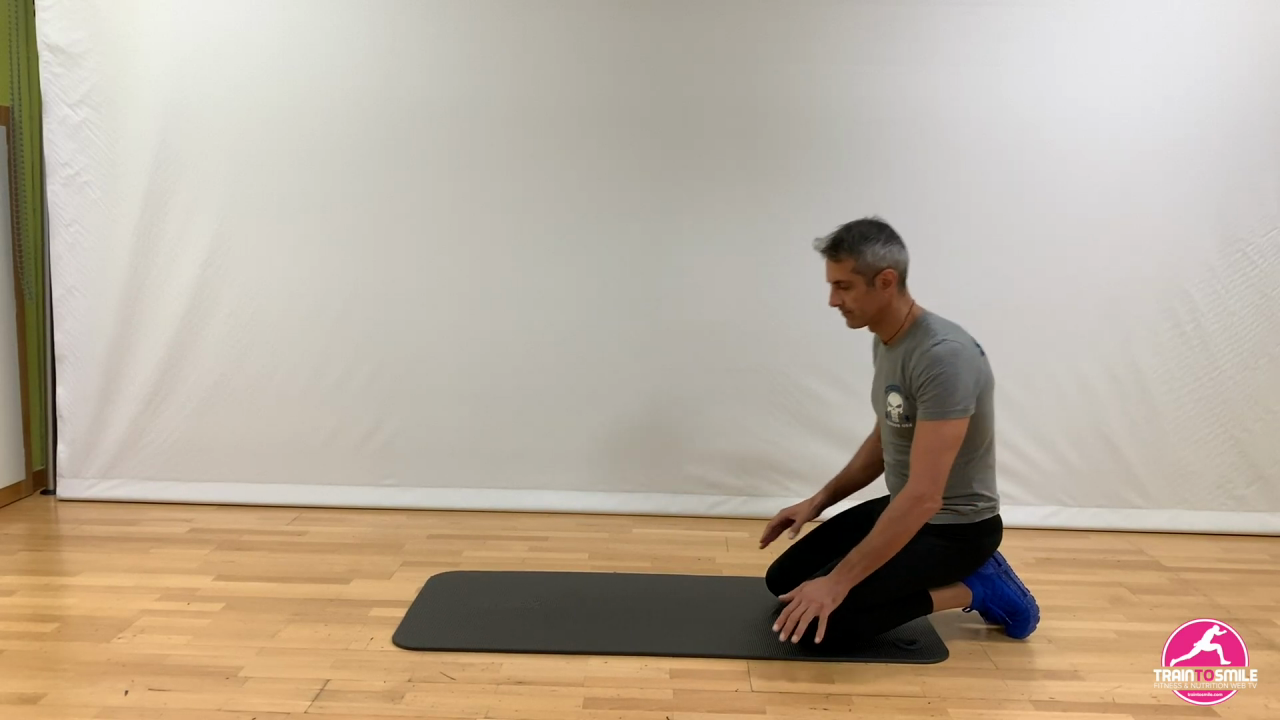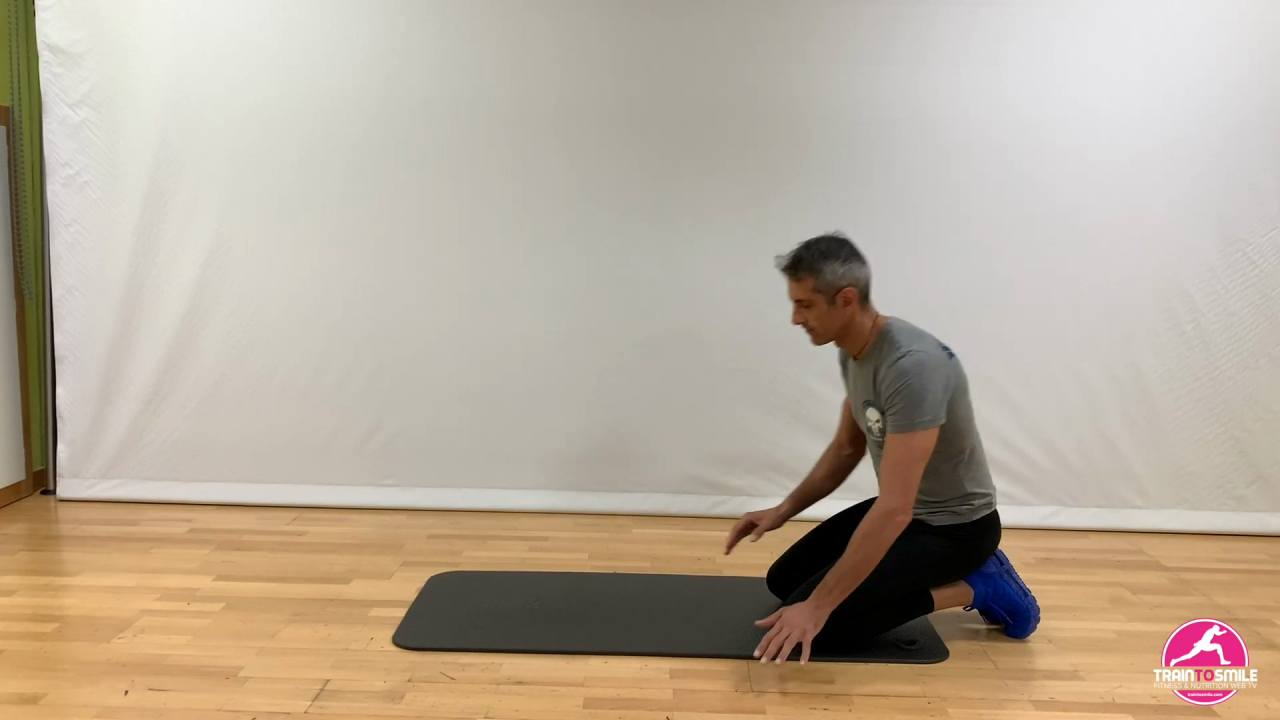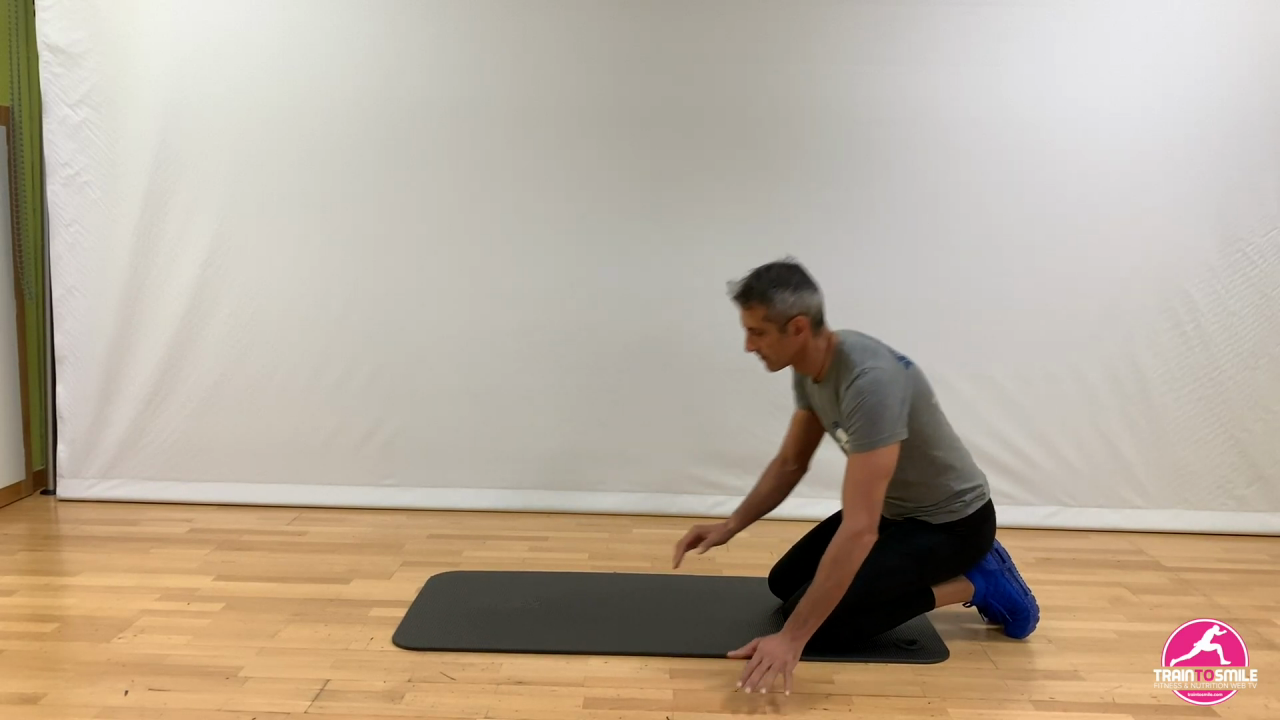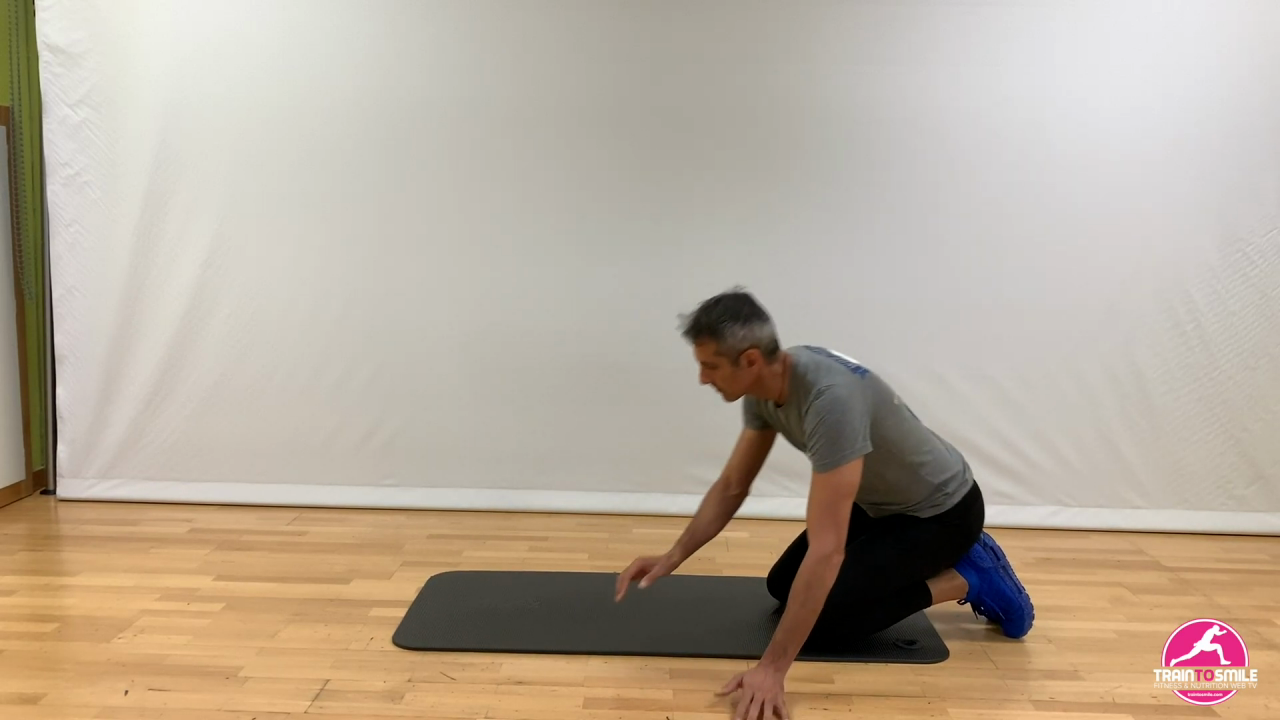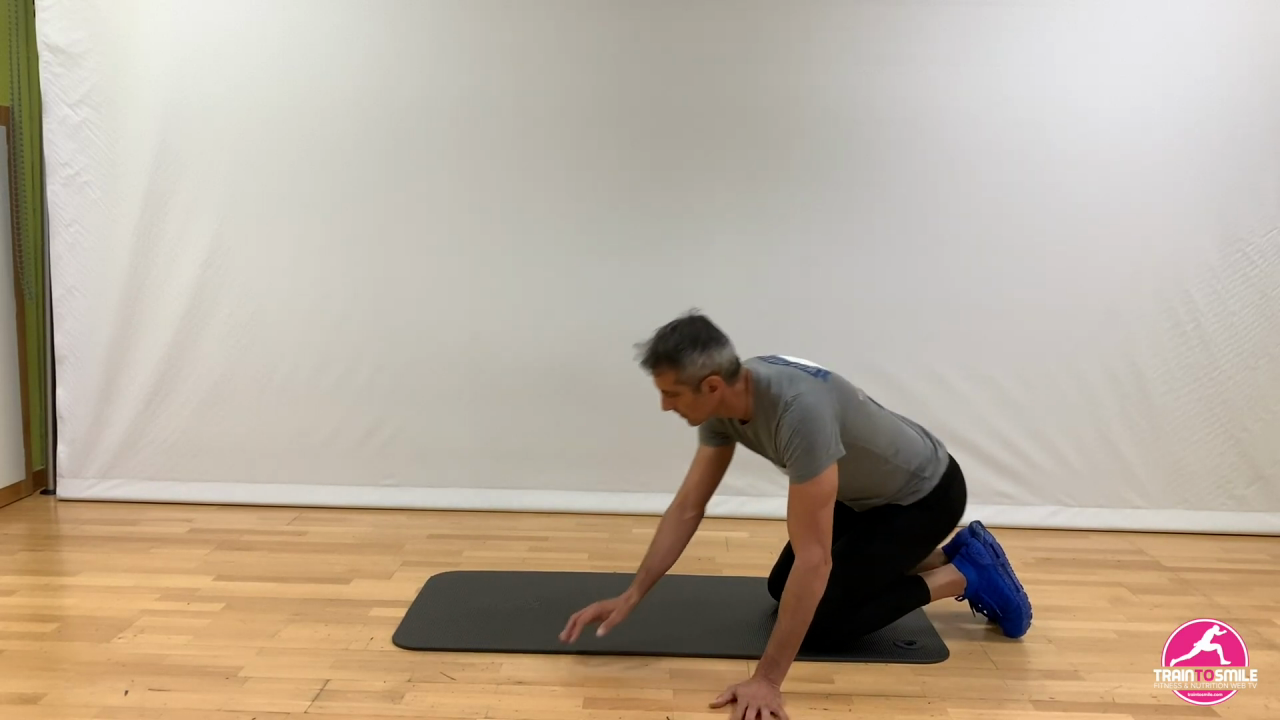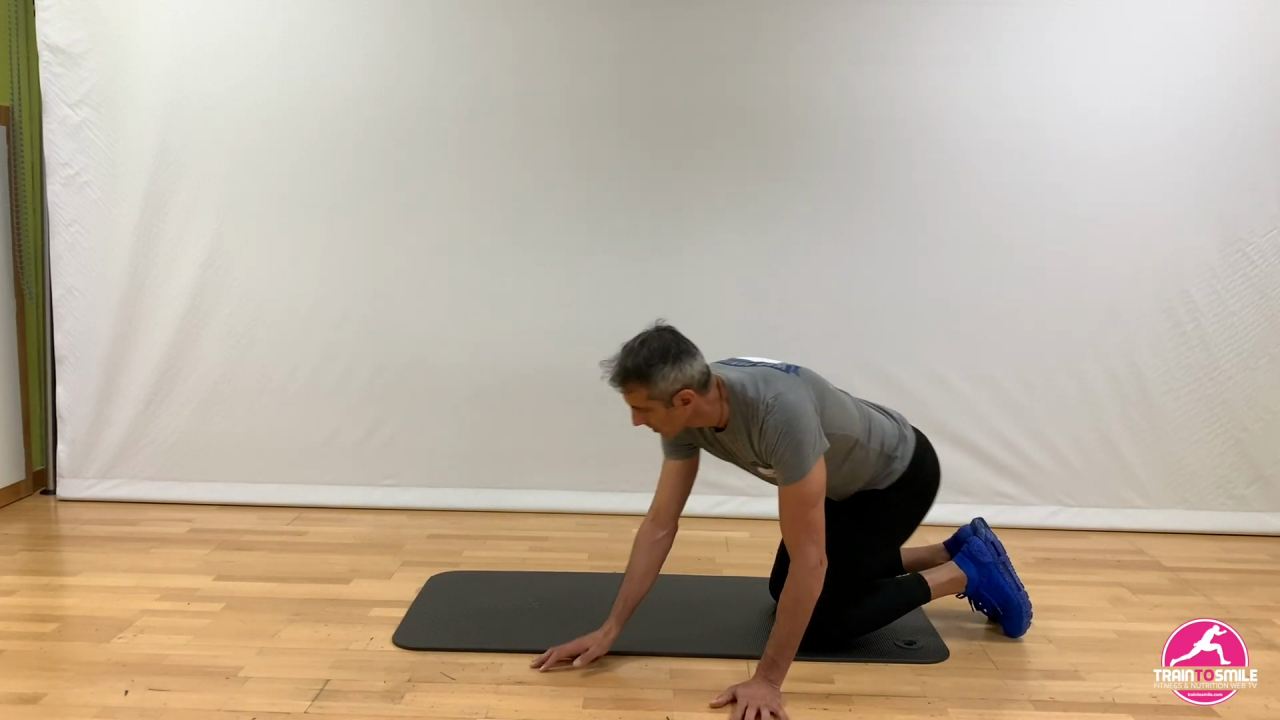
dt=0.1s
person 1, frame 1
left shoulder: (942, 357)
right shoulder: (886, 341)
left elbow: (923, 496)
left wrist: (838, 582)
right wrist: (818, 501)
left hip: (953, 529)
right hip: (902, 509)
left knee: (810, 620)
right knee: (784, 579)
left ankle: (969, 588)
right ankle: (937, 579)
person 1, frame 2
left shoulder: (912, 366)
right shoulder: (851, 351)
left elbow: (896, 507)
right elbow: (847, 446)
left wrist: (817, 609)
right wrist: (783, 510)
left hip: (952, 530)
right hip: (910, 512)
right knee: (785, 580)
left ankle: (969, 590)
right ankle: (952, 568)
person 1, frame 3
left shoulder: (871, 383)
right shoulder: (809, 369)
left elbow: (860, 528)
right elbow: (791, 460)
left wrist: (791, 639)
right wrist: (731, 525)
left hip: (951, 525)
right hip: (899, 509)
right knee: (785, 582)
left ankle: (968, 583)
right ankle: (936, 575)
person 1, frame 4
left shoulder: (830, 400)
right shoulder: (763, 387)
left elbow: (827, 547)
right elbow: (731, 485)
left wrist: (772, 668)
right wrist: (672, 559)
left hip: (939, 513)
right hip: (886, 499)
left knee: (827, 616)
right knee: (785, 585)
left ankle: (962, 581)
right ankle: (949, 561)
person 1, frame 5
left shoulder: (799, 409)
right shoulder: (726, 404)
left elbow: (812, 558)
right elbow: (688, 508)
left wrist: (766, 680)
right wrist: (630, 596)
left hip: (923, 498)
right hip: (870, 493)
left knee: (818, 618)
right knee: (783, 589)
left ankle: (959, 576)
right ankle: (947, 552)
person 1, frame 6
left shoulder: (779, 412)
right shoulder: (678, 408)
left elbow: (809, 558)
right elbow: (659, 524)
left wrist: (767, 680)
right wrist: (611, 629)
left hip: (898, 476)
right hip: (841, 475)
left knee: (819, 622)
right knee: (785, 591)
left ankle: (963, 573)
right ankle: (951, 550)
